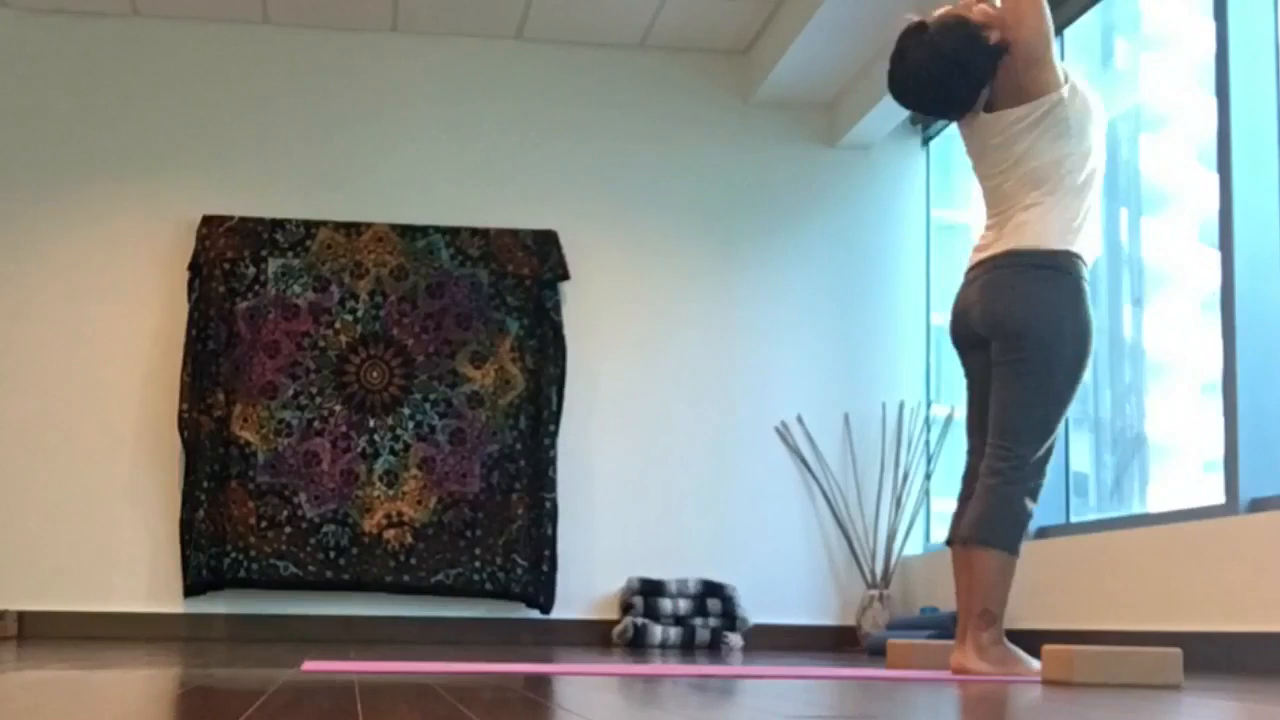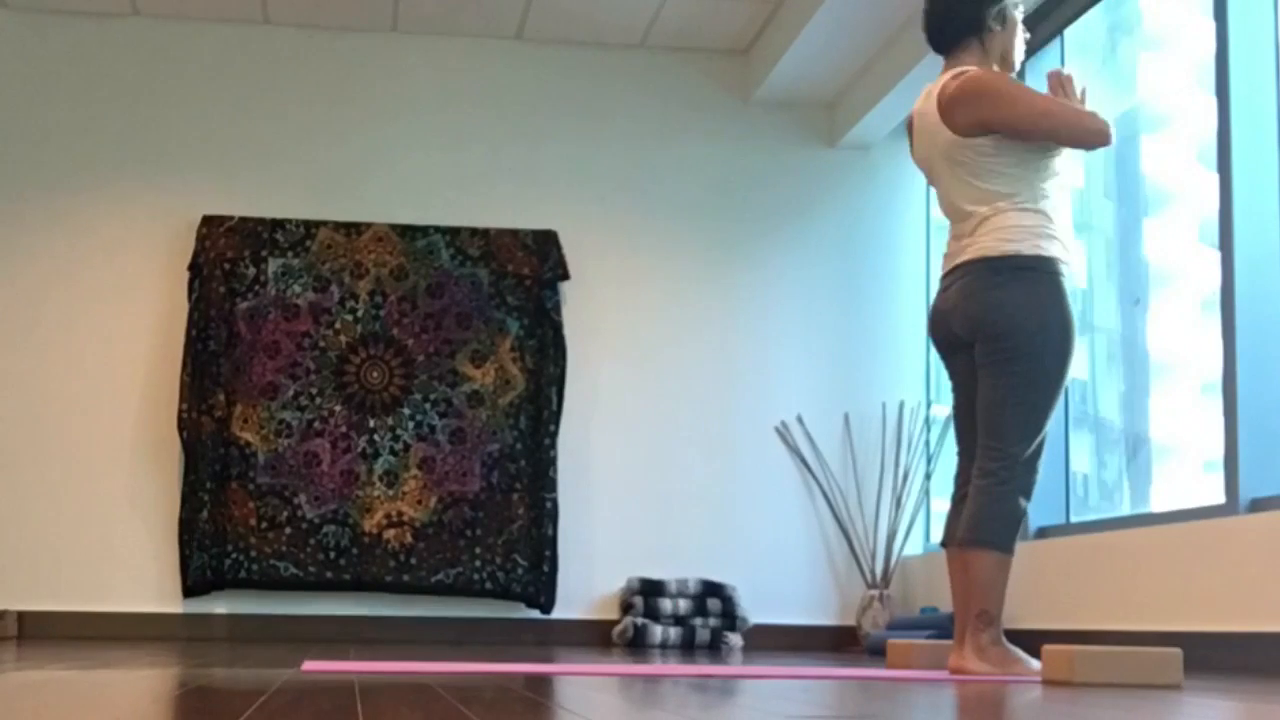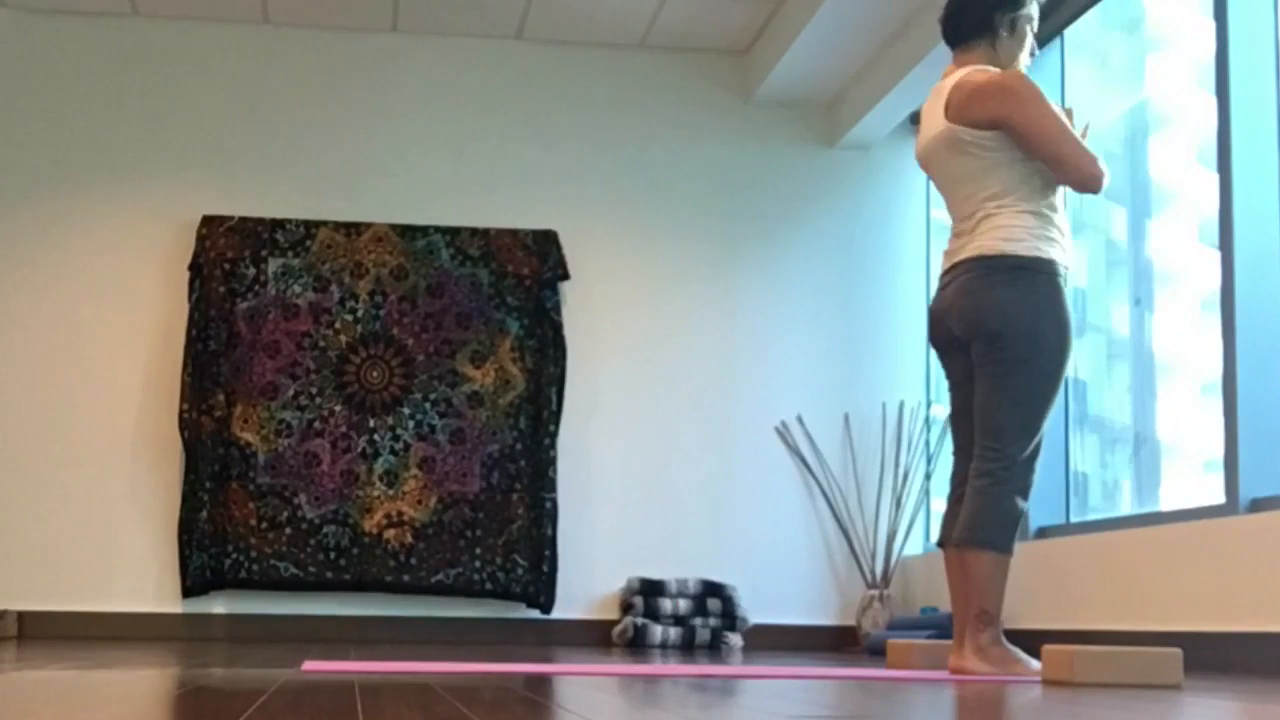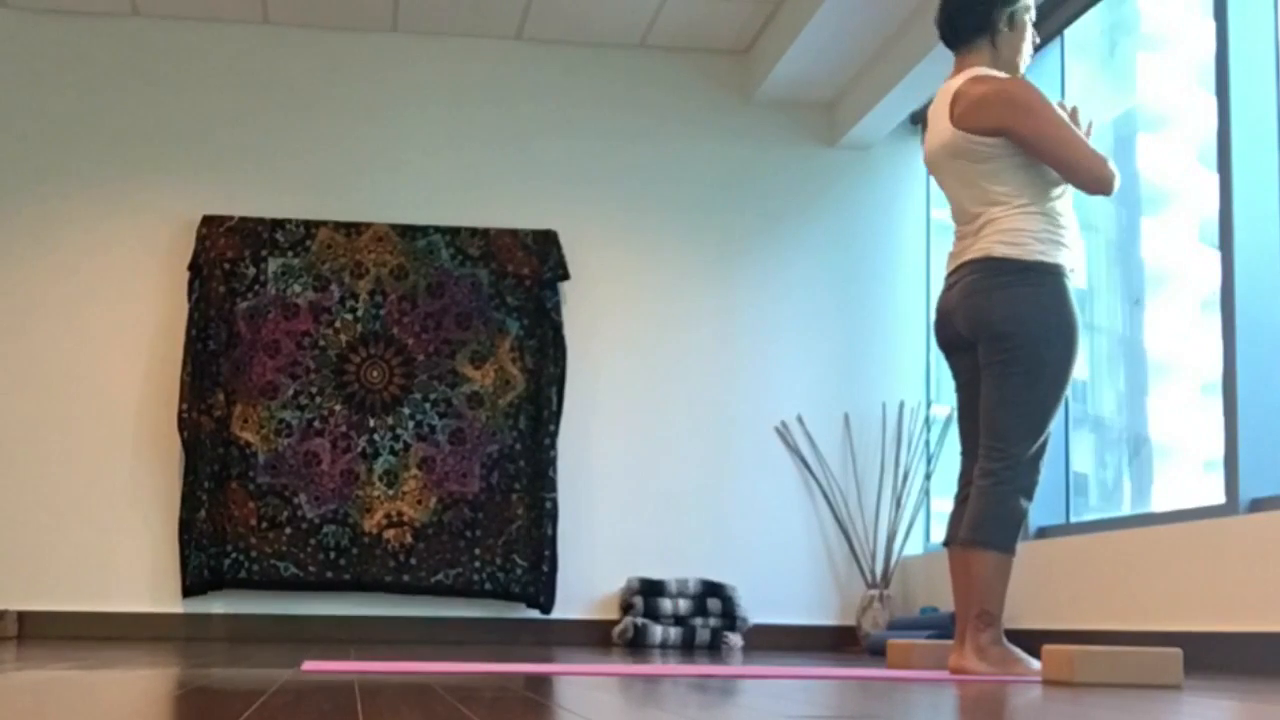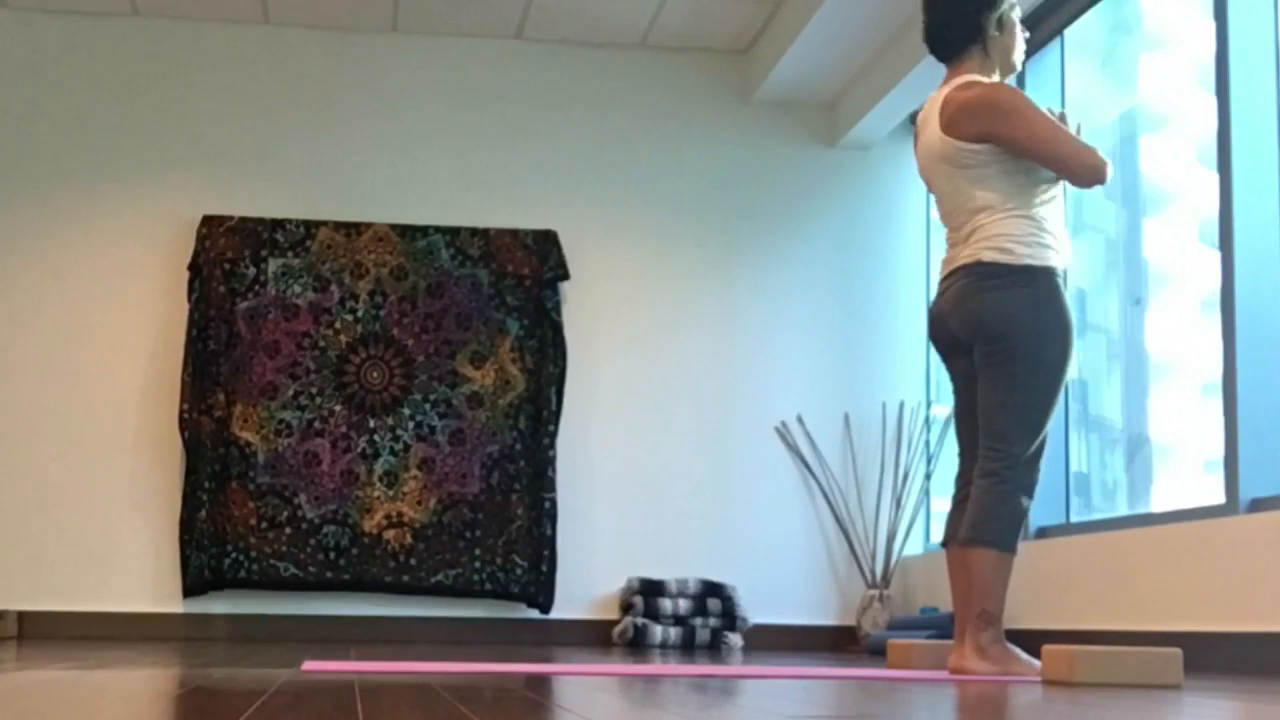
dt=0.7s
person 1, frame 1
left shoulder: (967, 96)
right shoulder: (1027, 69)
left hip: (986, 290)
right hip: (1040, 283)
left knee: (987, 469)
right knee: (1013, 468)
left ankle: (974, 638)
right ankle: (983, 642)
person 1, frame 2
left shoulder: (925, 108)
right shoulder: (979, 87)
right elbow: (1093, 130)
right wrist: (1065, 98)
left hip: (961, 292)
right hip: (1018, 284)
left knee: (981, 471)
right knee: (1006, 470)
left ankle: (969, 640)
right ankle: (982, 642)
person 1, frame 3
left shoulder: (935, 108)
right shoulder: (1000, 87)
right elbow: (1088, 175)
left wrist: (1051, 132)
right wrist: (1067, 131)
left hip: (959, 292)
right hip: (1016, 285)
left knee: (974, 471)
right knee: (1003, 469)
left ankle: (967, 640)
right ankle: (982, 642)
person 1, frame 4
left shoulder: (942, 108)
right shoulder: (1001, 92)
right elbow: (1100, 177)
left wrist: (1055, 135)
right wrist: (1076, 134)
left hip: (967, 292)
right hip: (1022, 287)
left knee: (981, 471)
right knee: (1009, 469)
left ankle: (968, 640)
right ankle: (983, 642)
person 1, frame 5
left shoulder: (933, 114)
right shoulder: (985, 98)
right elbow: (1091, 170)
left wrist: (1045, 140)
right wrist: (1065, 137)
left hip: (961, 297)
right hip: (1014, 291)
left knee: (979, 470)
right knee: (1008, 469)
left ankle: (967, 640)
right ankle: (983, 641)
